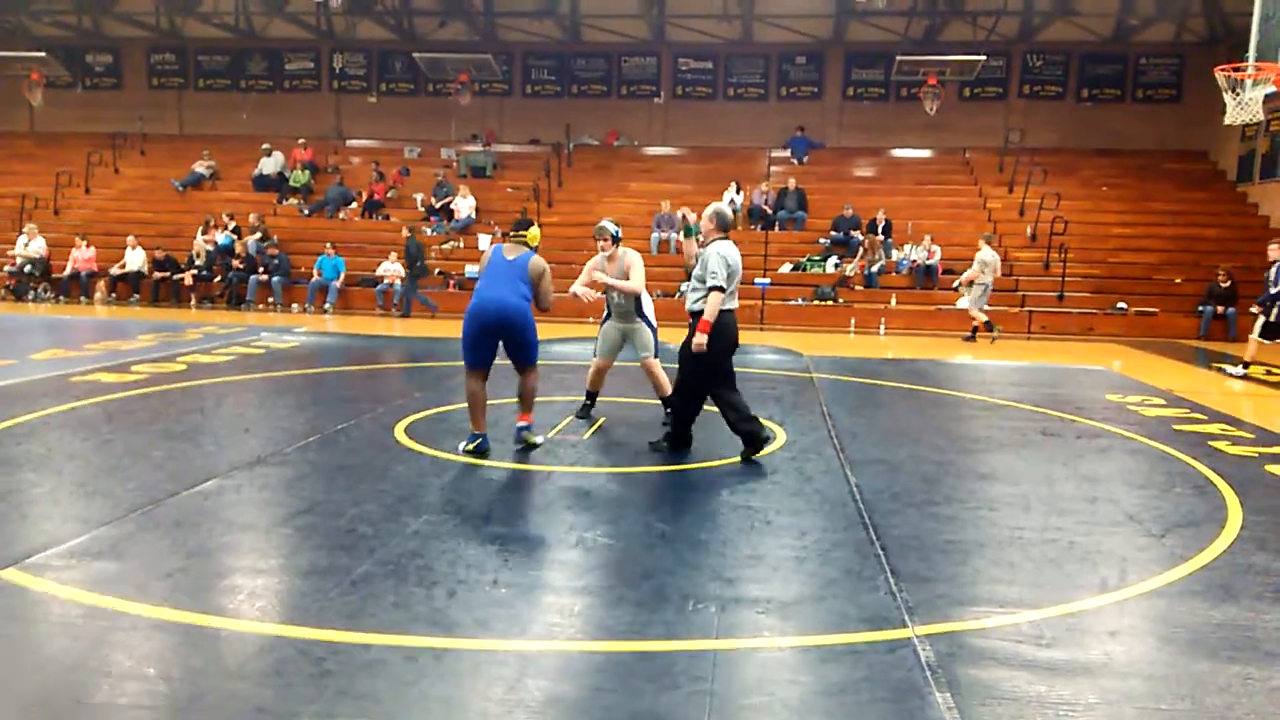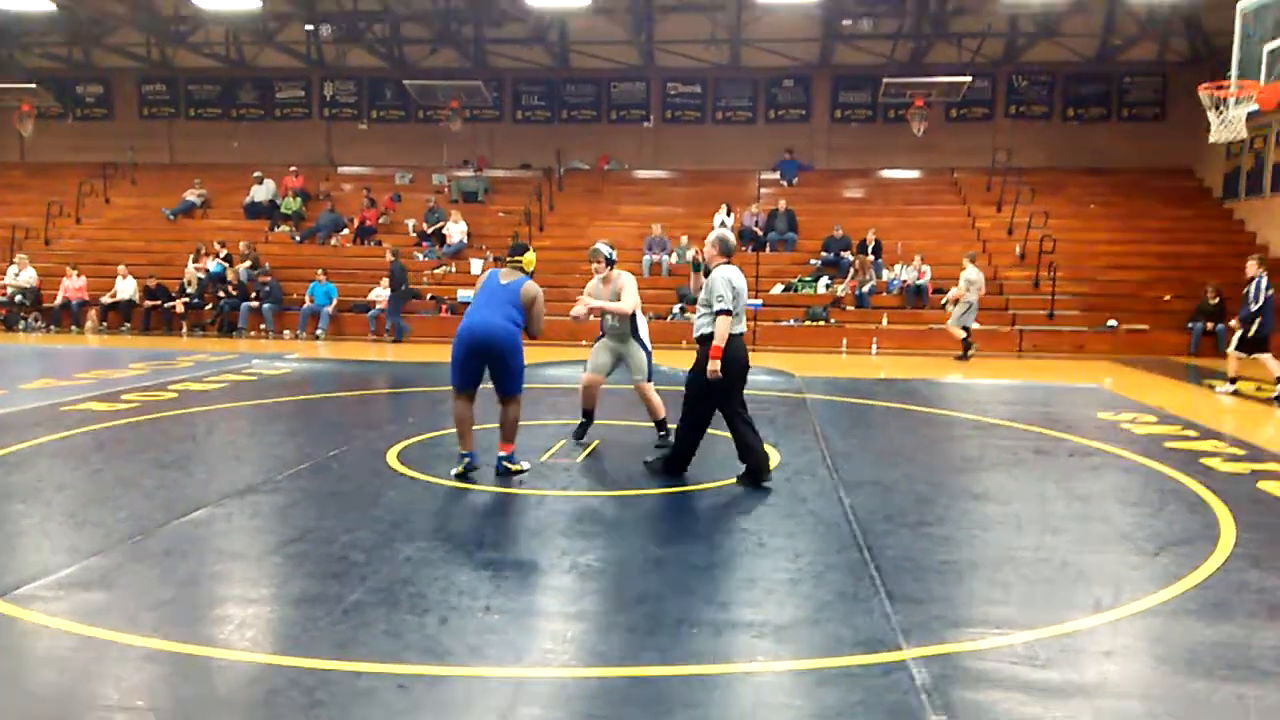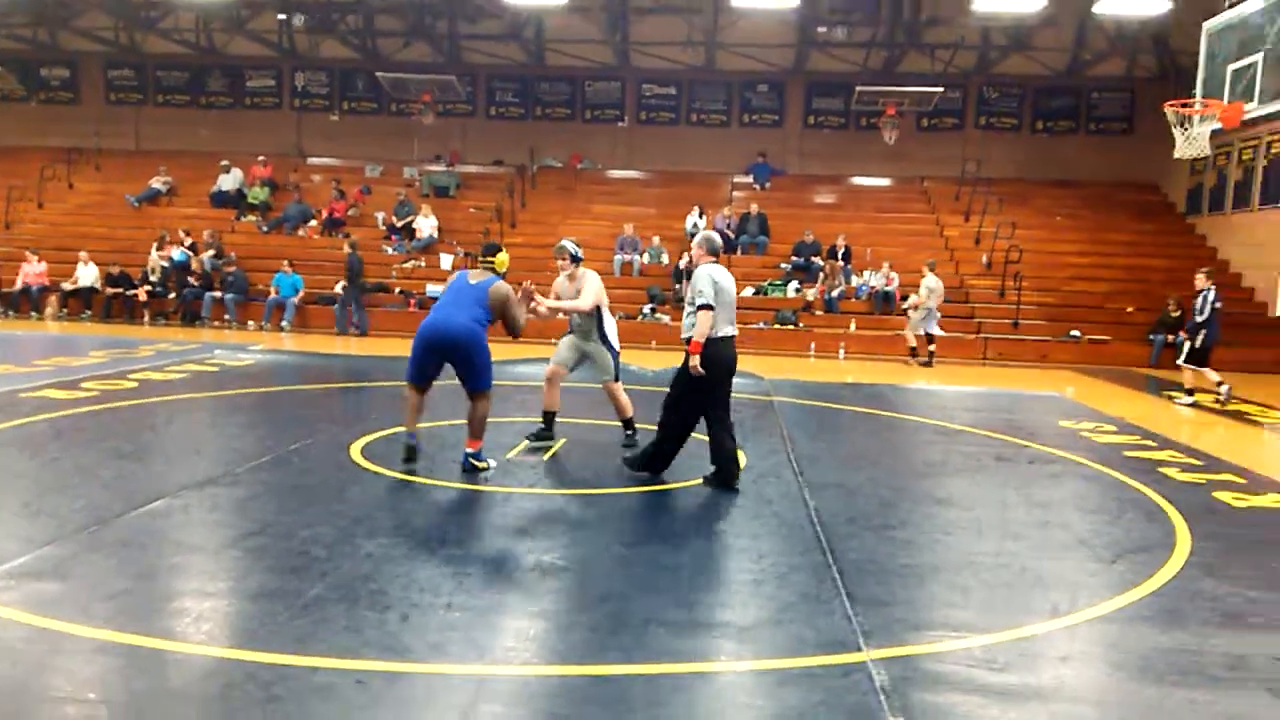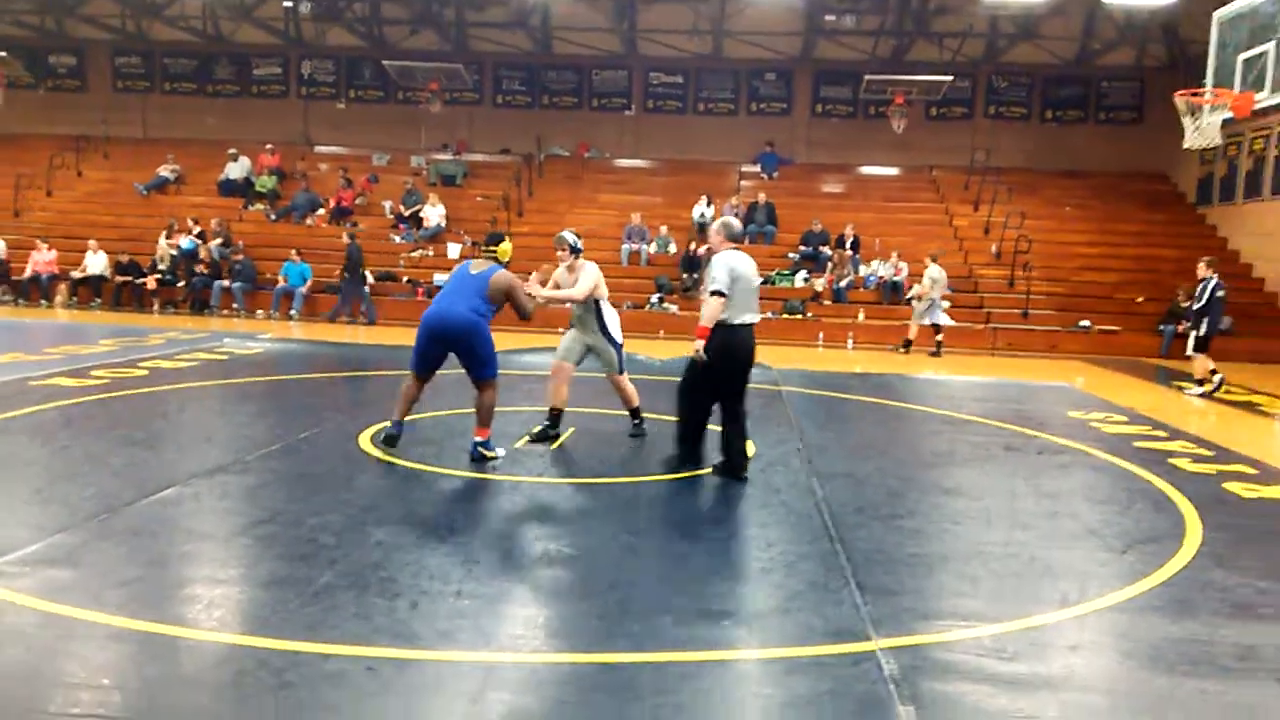
dt=0.1s
person 1, frame 1
left shoulder: (715, 252)
right shoulder: (726, 248)
left elbow: (717, 293)
right elbow: (692, 258)
left wrist: (702, 329)
left hip: (712, 326)
right hip: (724, 325)
left knee: (688, 385)
right knee: (721, 387)
left ankle: (677, 439)
right ankle: (754, 434)
person 1, frame 2
left shoulder: (720, 274)
right shoulder: (733, 273)
left elbow: (723, 316)
right elbow: (702, 296)
left wrist: (714, 354)
right wrist: (696, 267)
left hip: (720, 353)
right hip: (735, 350)
left knee: (695, 411)
right knee: (735, 411)
left ankle: (674, 464)
right ankle: (757, 468)
person 1, frame 3
left shoulder: (705, 273)
right shoulder: (725, 275)
left elbow: (705, 313)
left wrist: (695, 350)
right wrist: (687, 273)
left hip: (706, 352)
right hip: (726, 351)
left knee: (677, 410)
right knee: (718, 415)
left ankle: (652, 461)
right ankle: (727, 473)
person 1, frame 4
left shoulder: (722, 260)
right shoulder: (748, 262)
left elbow: (717, 299)
left wrist: (701, 335)
left hip: (725, 338)
right hip: (746, 337)
left knee: (692, 394)
right knee: (733, 404)
left ankle: (687, 457)
right ankle: (735, 463)
person 2, frame 1
left shoulder: (490, 252)
right shoulder: (538, 263)
right elbow: (544, 305)
right wrist: (539, 286)
left hip: (480, 312)
right hip: (518, 315)
left knee: (475, 375)
right knee: (528, 371)
left ankle: (479, 436)
right ankle: (524, 427)
person 2, frame 2
left shoulder: (487, 276)
right shoulder: (532, 289)
right elbow: (534, 333)
right wrist: (532, 313)
left hip: (469, 335)
right hip: (504, 339)
left knee: (463, 397)
right knee: (510, 400)
left ankle: (466, 456)
right ankle: (506, 458)
person 2, frame 3
left shoulder: (456, 277)
right shoulder: (504, 289)
right elbow: (516, 331)
right wrist: (523, 304)
left hip: (430, 331)
right hip: (469, 337)
left knee: (416, 387)
right knee: (480, 396)
left ankle: (410, 437)
right ankle: (473, 455)
person 2, frame 4
left shoulder: (462, 266)
right shoulder: (507, 278)
right elbow: (527, 315)
right wrist: (523, 291)
left hip: (434, 320)
right hip: (469, 327)
left knee: (418, 377)
right knee: (487, 385)
left ankle: (394, 426)
right ankle: (481, 444)
person 3, frame 1
left shoulder: (632, 257)
right shoulder: (596, 262)
left elbow: (637, 288)
right elbow: (575, 288)
left wrist: (609, 280)
right wrist: (580, 290)
left hip: (640, 318)
right hip: (613, 319)
left knee: (650, 365)
right knee: (599, 365)
left ankle: (671, 409)
right ankle: (588, 402)
person 3, frame 2
left shoulder: (626, 280)
right shoulder: (592, 285)
left elbow: (627, 308)
right elbow: (579, 313)
left wrist: (596, 304)
right wrist: (577, 312)
left hip: (634, 340)
right hip: (608, 340)
left knee: (644, 389)
right knee: (589, 381)
left ankle: (664, 431)
right ankle: (586, 421)
person 3, frame 3
left shoulder: (591, 278)
right shoulder: (559, 282)
left elbow: (584, 305)
right elbow: (545, 312)
left wrist: (551, 304)
right wrist: (538, 307)
left hip: (602, 339)
right hip: (575, 337)
left knee: (613, 388)
right knee: (551, 374)
left ankle: (630, 430)
right ankle: (547, 428)
person 3, frame 4
left shoulder: (590, 270)
right shoulder: (560, 273)
left elbow: (577, 295)
right elbow: (545, 299)
left wrist: (542, 293)
right wrist: (534, 291)
left hip: (604, 331)
right hip: (578, 330)
left knee: (618, 379)
right knee: (558, 371)
left ankle: (637, 420)
right ankle: (552, 426)
